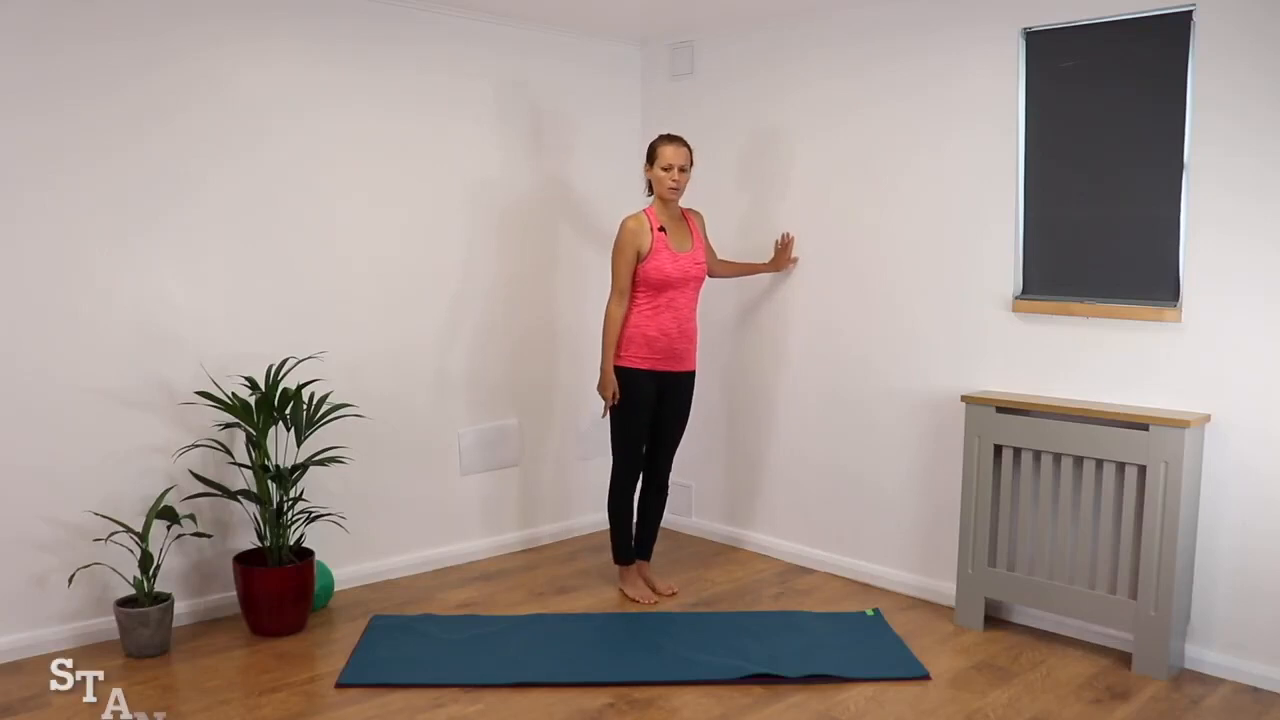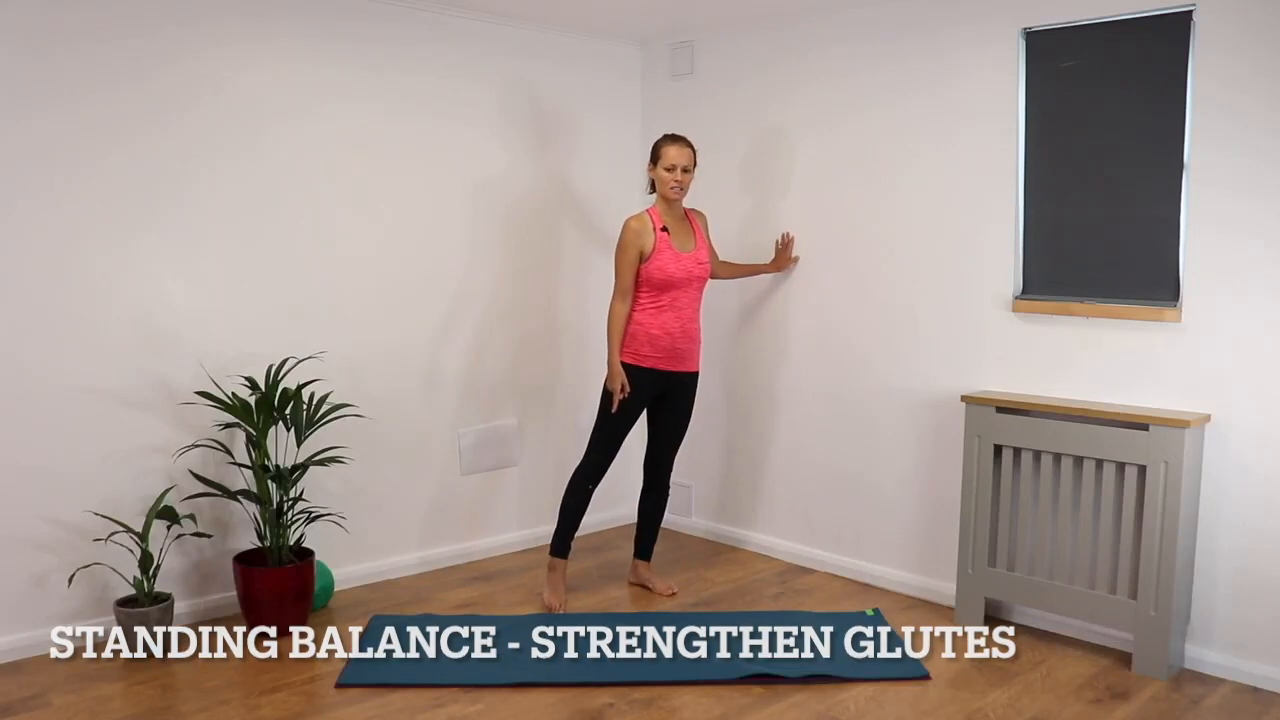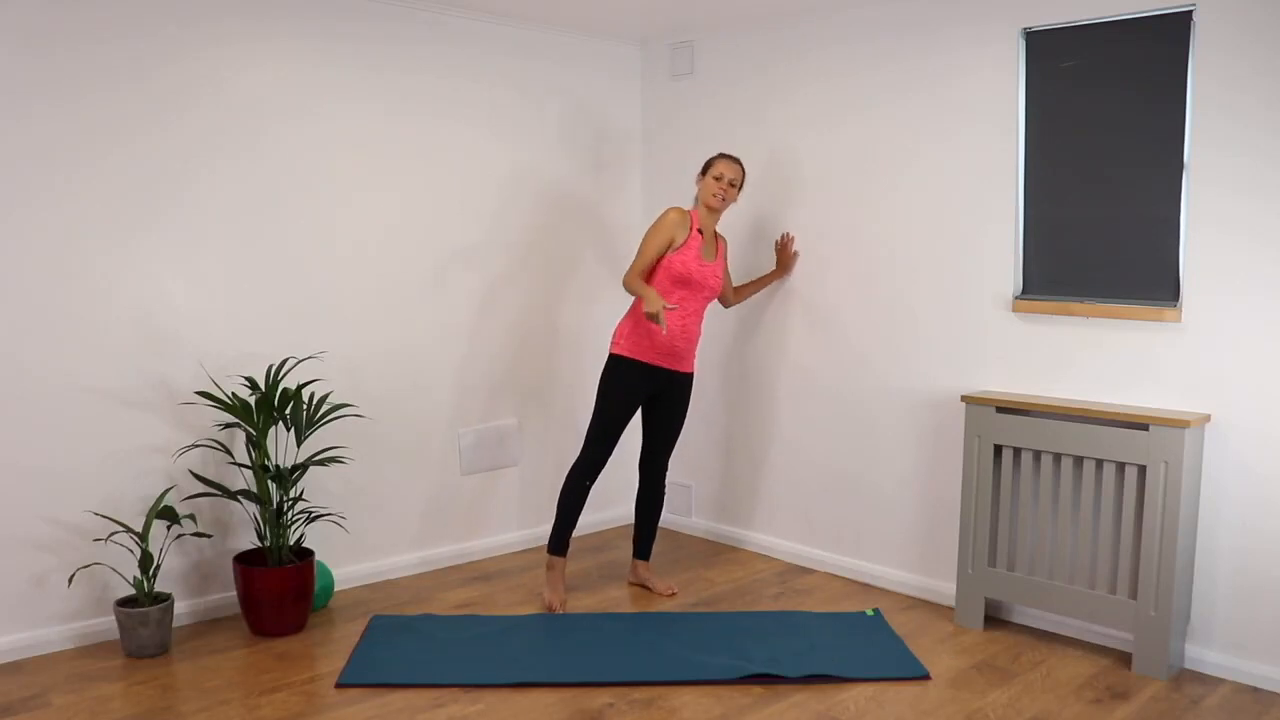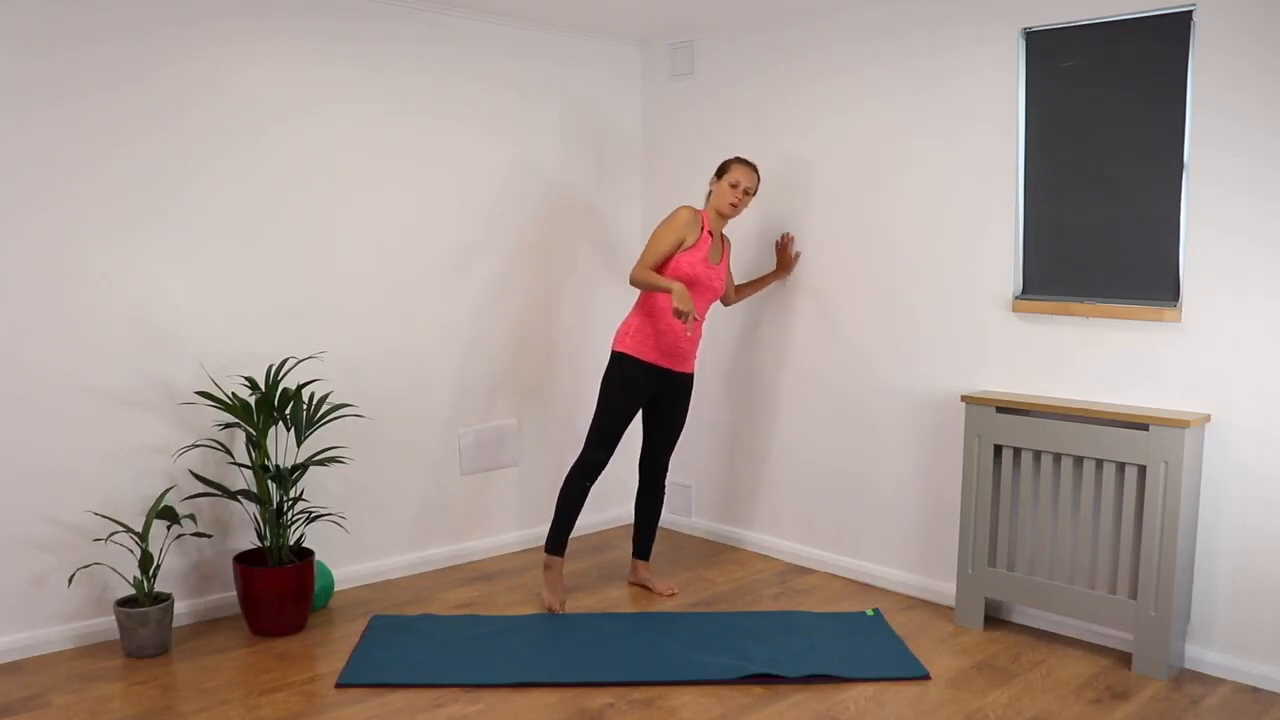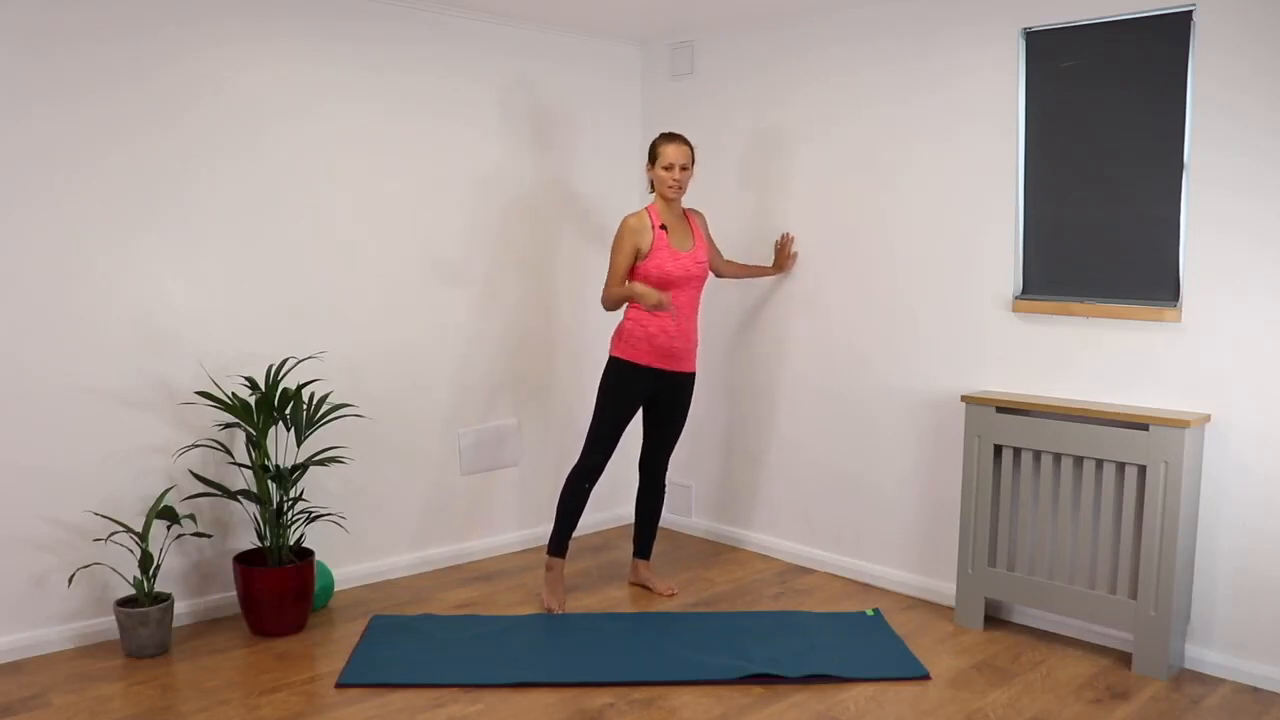
dt=1s
person 1, frame 1
left shoulder: (695, 222)
right shoulder: (634, 228)
left elbow: (713, 267)
right elbow: (618, 301)
left wrist: (769, 266)
right wrist: (607, 368)
left hip: (681, 367)
right hip: (636, 366)
left knee: (660, 470)
right knee: (627, 469)
left ankle: (643, 564)
right ankle: (625, 569)
person 1, frame 2
left shoulder: (698, 221)
right shoulder: (637, 228)
left elbow: (712, 268)
right elbow: (621, 300)
left wrist: (770, 267)
right wrist: (614, 364)
left hip: (683, 368)
right hip: (638, 364)
left knee: (660, 470)
right knee: (596, 462)
left ankle: (641, 565)
right ankle: (557, 566)
person 1, frame 3
left shoulder: (720, 244)
right shoulder: (674, 220)
left elbow: (727, 297)
right elbow: (631, 277)
left wrist: (776, 274)
right wrist: (649, 294)
left hip: (678, 369)
right hip: (634, 357)
left knee: (655, 468)
right knee: (593, 457)
left ankle: (640, 565)
right ankle: (555, 564)
person 1, frame 4
left shoulder: (725, 244)
right shoulder: (686, 219)
left elbow: (728, 297)
right elbow: (638, 273)
left wrist: (777, 274)
right wrist: (674, 287)
left hip: (679, 370)
right hip: (636, 357)
left knee: (655, 468)
right knee: (595, 457)
left ankle: (640, 566)
right ankle: (552, 563)
person 1, frame 5
left shoulder: (697, 222)
right shoulder: (635, 225)
left elbow: (719, 267)
right elbow: (608, 298)
left wrist: (773, 269)
right wrist: (635, 290)
left hip: (679, 367)
right hip: (632, 361)
left knee: (655, 467)
right knee: (593, 460)
left ankle: (641, 565)
right ankle: (554, 566)
